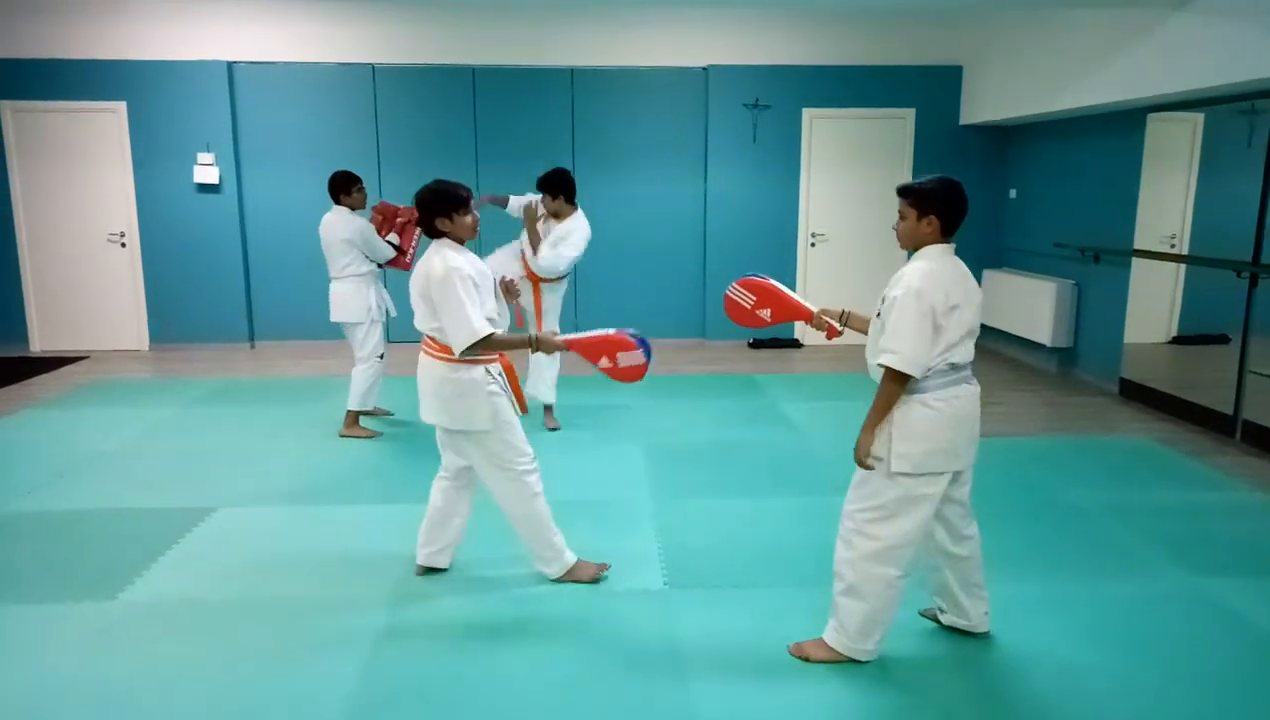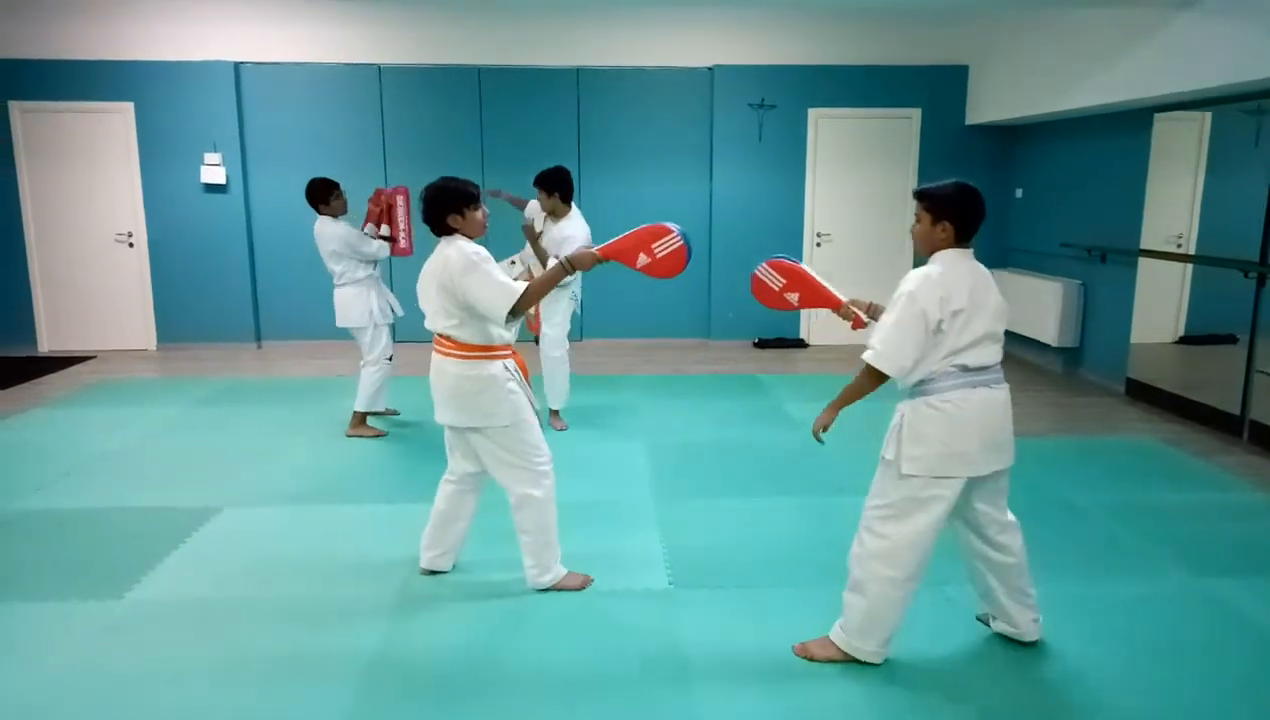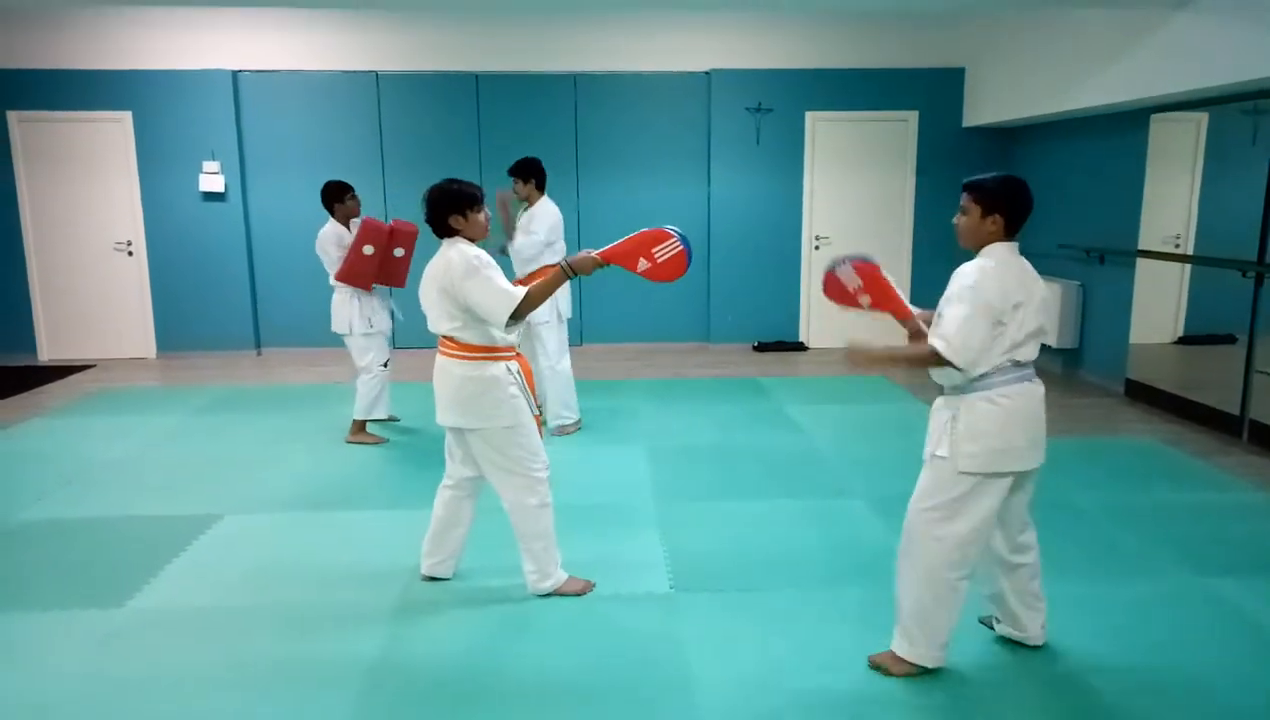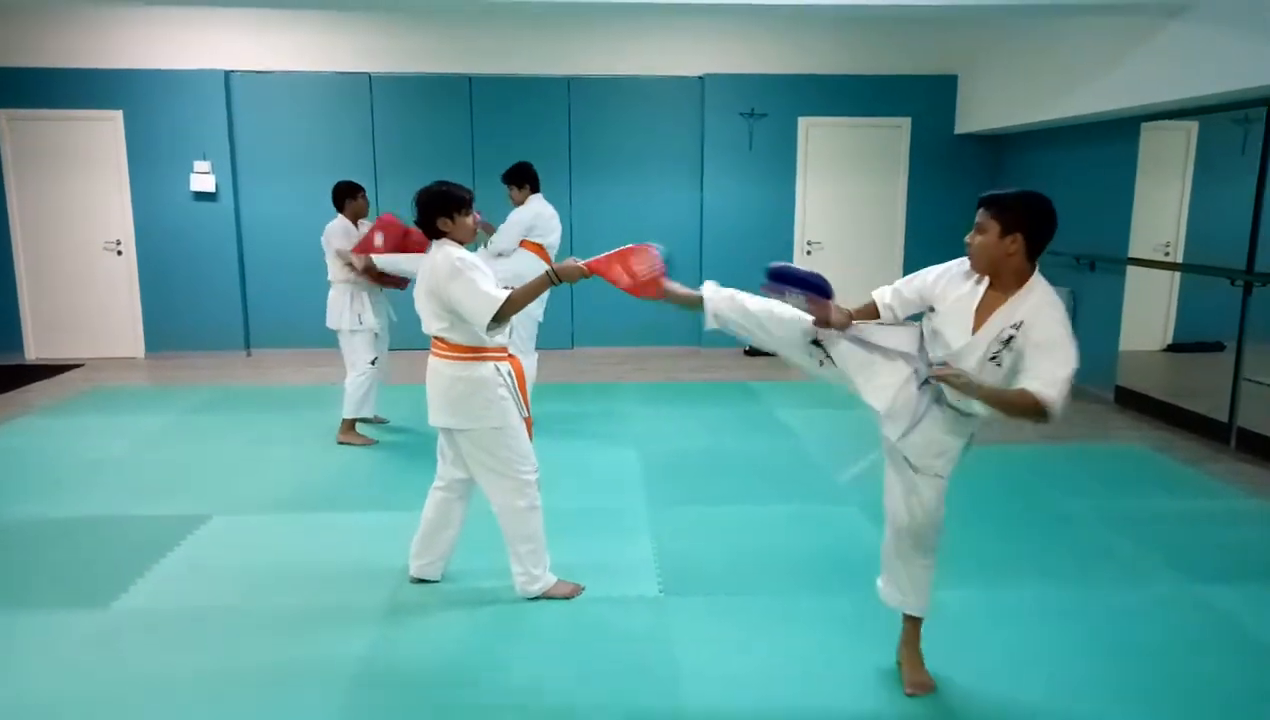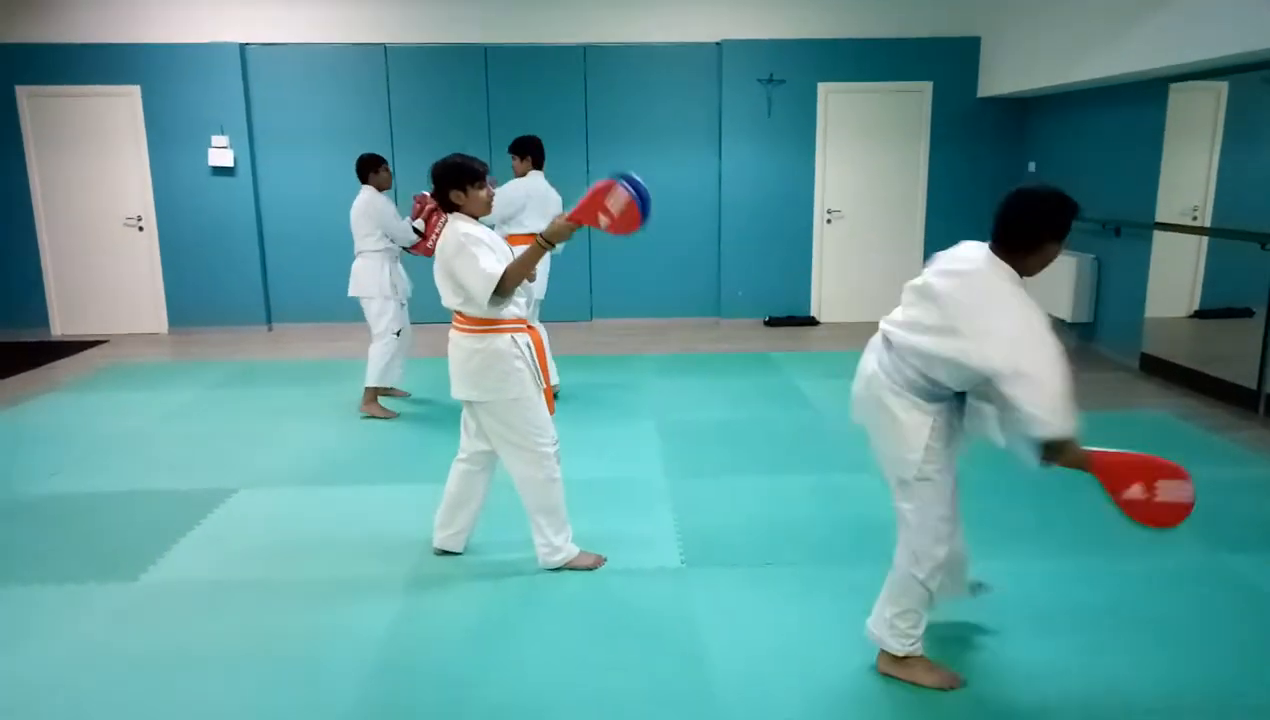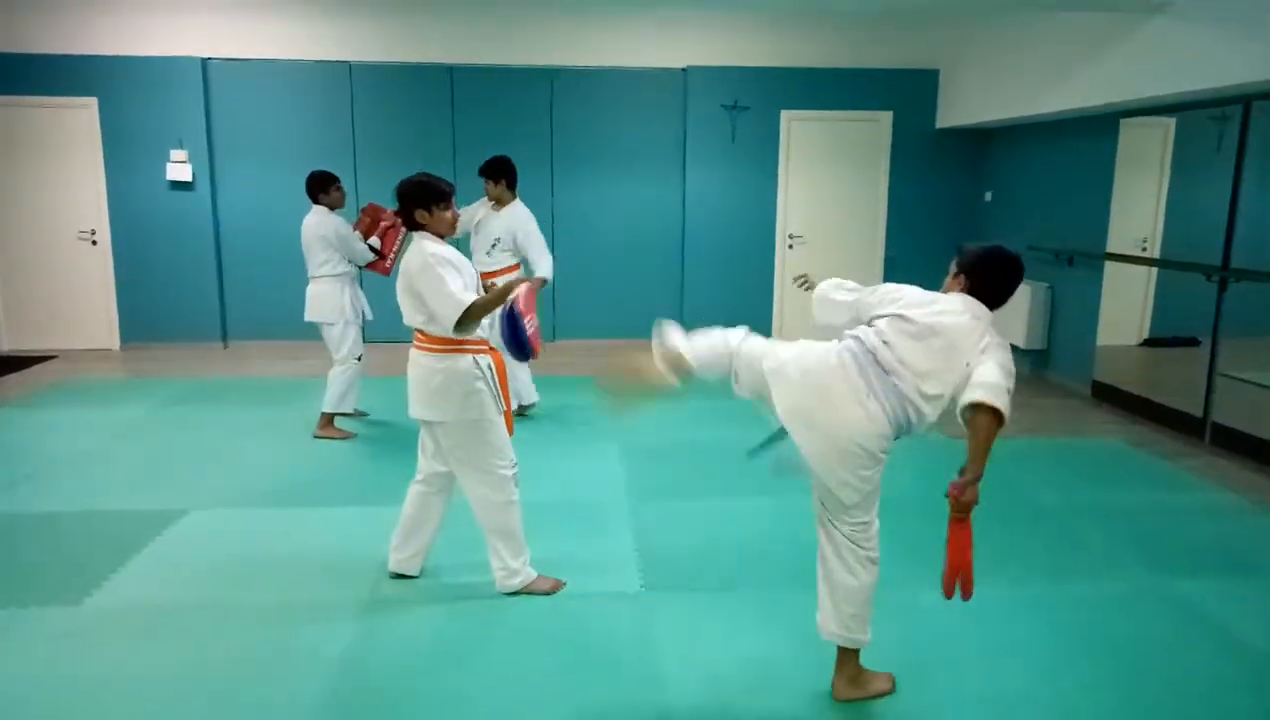
dt=0.5s
person 1, frame 1
left shoulder: (917, 278)
right shoulder: (956, 273)
left elbow: (901, 365)
left wrist: (869, 430)
right wrist: (844, 318)
left hip: (920, 417)
right hip: (954, 408)
left knee: (871, 526)
right knee: (951, 518)
left ankle: (849, 639)
right ankle: (966, 612)
person 1, frame 2
left shoulder: (924, 283)
right shoulder: (982, 280)
left elbow: (887, 363)
left wrist: (835, 406)
right wrist: (874, 311)
left hip: (939, 419)
right hip: (988, 411)
left knee: (889, 527)
right knee: (992, 523)
left ankle: (854, 638)
right ankle: (1019, 621)
person 1, frame 3
left shoulder: (979, 276)
right shoulder: (1022, 273)
left elbow: (950, 351)
left wrist: (882, 355)
right wrist: (924, 319)
left hip: (981, 417)
right hip: (1018, 409)
left knee: (935, 529)
right knee: (1010, 526)
left ankle: (917, 649)
right ankle: (1024, 623)
person 1, frame 4
left shoulder: (1047, 321)
right shoulder: (960, 274)
left elbow: (1041, 404)
right elbow: (894, 297)
left wrist: (973, 385)
right wrist: (845, 314)
left hip: (941, 425)
right hip: (897, 368)
left knee: (915, 527)
right knee: (808, 334)
left ankle: (910, 645)
right ankle: (687, 297)
person 1, frame 5
left shoulder: (965, 257)
right shoulder: (1014, 313)
right elbow: (1043, 407)
right wrist: (1073, 456)
left hip: (892, 378)
right hip: (907, 407)
left knee: (936, 514)
right knee: (930, 529)
left ankle: (947, 584)
right ankle: (898, 649)
person 1, frame 6
left shoulder: (904, 298)
right shoulder: (994, 352)
left elbow: (832, 298)
right elbow: (988, 402)
left wrist: (817, 288)
right wrist: (972, 473)
left hip: (810, 378)
right hip: (856, 437)
left knee: (730, 345)
right knee: (852, 543)
left ankle: (666, 360)
right ankle: (847, 673)
person 2, frame 1
left shoulder: (438, 260)
right shoulder: (453, 266)
right elbow: (470, 341)
left wrist: (500, 296)
right wrist: (533, 341)
left hip: (448, 378)
right hip: (468, 382)
left knee: (457, 469)
right knee: (516, 470)
left ankle: (431, 554)
right ankle: (559, 563)
person 2, frame 2
left shoulder: (437, 261)
right shoulder: (467, 257)
right elbow: (514, 305)
left wrist: (508, 284)
right wrist: (568, 264)
left hip: (454, 372)
right hip: (484, 377)
left knee: (464, 470)
right knee: (532, 471)
left ankle: (436, 556)
right ankle: (546, 571)
person 2, frame 3
left shoulder: (441, 262)
right shoulder: (468, 260)
right elbow: (515, 310)
right wrist: (568, 269)
left hip: (458, 374)
right hip: (485, 379)
left knee: (462, 475)
right knee: (528, 476)
left ankle: (436, 563)
right ankle: (547, 575)
person 2, frame 4
left shoulder: (436, 259)
right shoulder: (456, 261)
right elbow: (495, 313)
right wrist: (552, 276)
left hip: (451, 373)
right hip: (476, 378)
left knee: (455, 477)
right knee: (517, 478)
left ankle: (425, 564)
right ankle: (535, 578)
person 2, frame 5
left shoulder: (467, 233)
right shoulder: (462, 237)
right elbow: (497, 290)
left wrist: (522, 272)
right wrist: (546, 241)
left hip: (483, 349)
right hip: (495, 353)
left knee: (478, 449)
right knee: (537, 449)
left ankle: (448, 536)
right ankle: (557, 549)
person 2, frame 6
left shoulder: (432, 252)
right shoulder: (429, 256)
right elbow: (458, 317)
left wrist: (491, 295)
right wrist: (506, 291)
left hip: (443, 370)
right hip: (455, 373)
left knee: (435, 470)
right knee: (495, 472)
left ankle: (404, 558)
right ankle: (515, 573)
person 3, frame 1
left shoulder: (327, 221)
right shoulder: (357, 225)
right elbow: (384, 254)
right wrist: (397, 233)
left hip: (345, 291)
right hip: (360, 293)
left knee: (370, 353)
right knee: (371, 357)
left ankle: (367, 405)
right ankle: (350, 423)
person 3, frame 2
left shoulder: (325, 226)
right shoulder: (339, 232)
left elbow: (360, 241)
right elbow: (380, 250)
left wrist: (374, 225)
left hip: (356, 295)
right hip: (363, 298)
left knee: (375, 355)
right knee: (380, 359)
left ankle: (371, 404)
right ankle: (357, 423)
person 3, frame 3
left shoulder: (360, 226)
right shoulder: (328, 235)
left hip: (372, 301)
right hip: (354, 306)
left knee: (379, 362)
right knee: (375, 367)
left ankle: (373, 411)
right ankle: (357, 430)
person 3, frame 4
left shoulder: (365, 227)
right shoulder: (335, 229)
right elbow: (352, 267)
left hip: (369, 300)
right hip: (350, 303)
left knee: (375, 359)
right knee: (363, 364)
left ankle: (362, 411)
right ankle: (346, 429)
person 3, frame 5
left shoulder: (364, 200)
right shoulder: (378, 201)
right elbow: (404, 236)
left hip: (377, 271)
right hip: (378, 272)
left knee: (399, 331)
right knee: (388, 333)
left ankle: (384, 384)
right ankle: (369, 399)
person 3, frame 6
left shoulder: (311, 221)
right shoulder: (333, 223)
right elbow: (362, 255)
left wrist: (359, 231)
right wrist: (380, 232)
left hip: (326, 292)
right hip: (335, 294)
left knee: (349, 354)
right knee: (349, 358)
left ankle: (342, 405)
right ankle: (325, 424)
person 4, frame 1
left shoulder: (578, 231)
right shoulder: (543, 207)
left elbow: (545, 264)
right elbow: (515, 203)
left wrist: (531, 228)
right wrist: (491, 200)
left hip: (547, 287)
right hip: (518, 264)
left ankle: (547, 410)
person 4, frame 2
left shoulder: (575, 233)
right shoulder: (547, 211)
right elbow: (532, 209)
left wrist: (535, 245)
right wrist: (508, 197)
left hip: (557, 292)
right hip: (532, 274)
left knee: (554, 348)
left ankle: (555, 411)
person 4, frame 3
left shoulder: (546, 213)
right shoulder: (530, 211)
left elbow: (523, 248)
left wrist: (505, 216)
right wrist: (506, 247)
left knee: (552, 356)
right knee: (530, 354)
left ankle: (568, 417)
person 4, frame 4
left shoulder: (527, 210)
right shoulder: (551, 214)
left elbow: (503, 245)
left wrist: (488, 238)
right wrist: (492, 231)
left hip: (522, 268)
right hip: (538, 278)
right knee: (522, 350)
person 4, frame 5
left shoulder: (519, 188)
right shoulder: (553, 196)
left elbow: (487, 212)
right hip: (538, 259)
right knee: (529, 324)
right ankle: (547, 381)
person 4, frame 6
left shoulder: (520, 218)
right shoulder: (484, 206)
left elbow: (540, 255)
right elbow: (458, 221)
left wrist: (540, 279)
left hip: (502, 286)
right hip: (484, 285)
left knee: (494, 347)
right knee: (503, 345)
right ankle: (524, 398)
